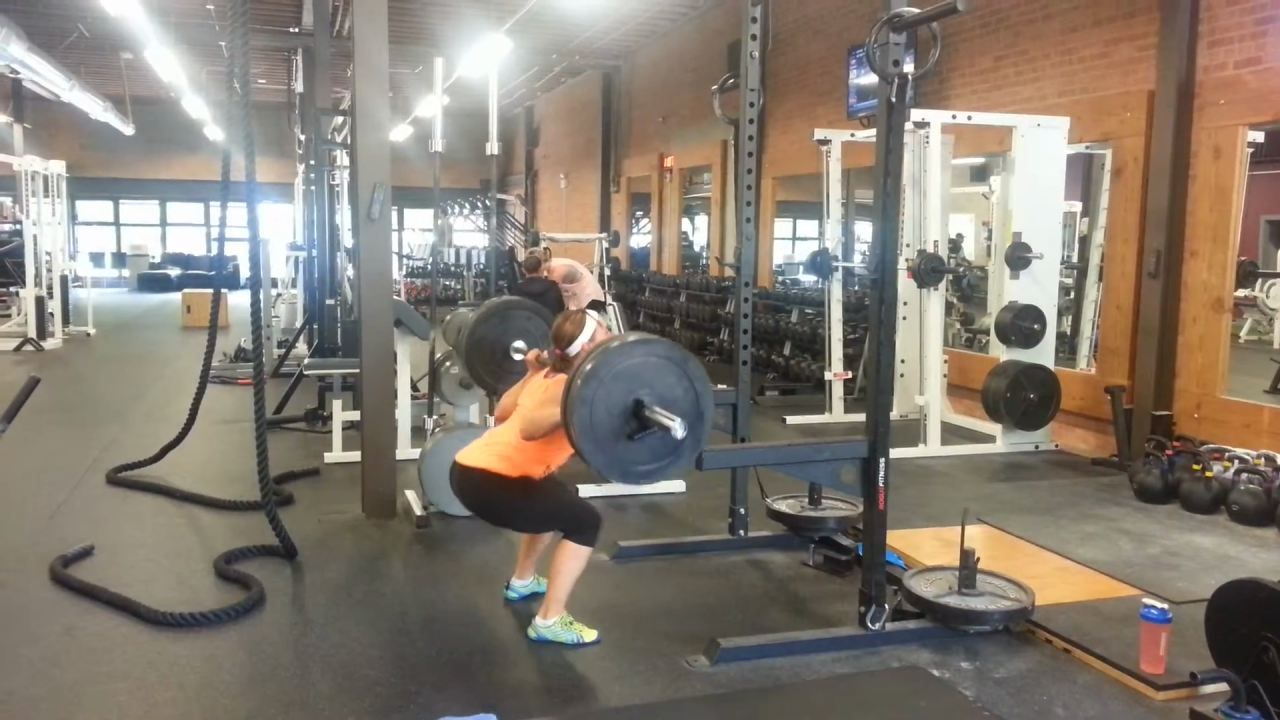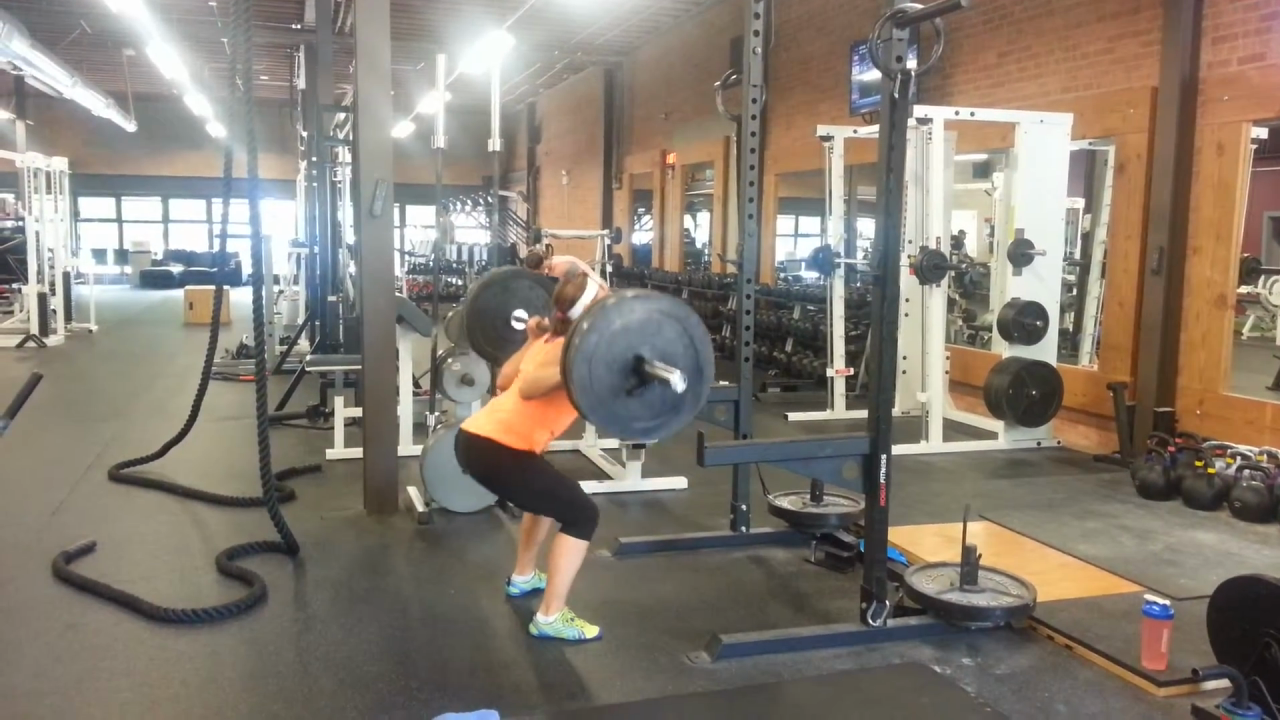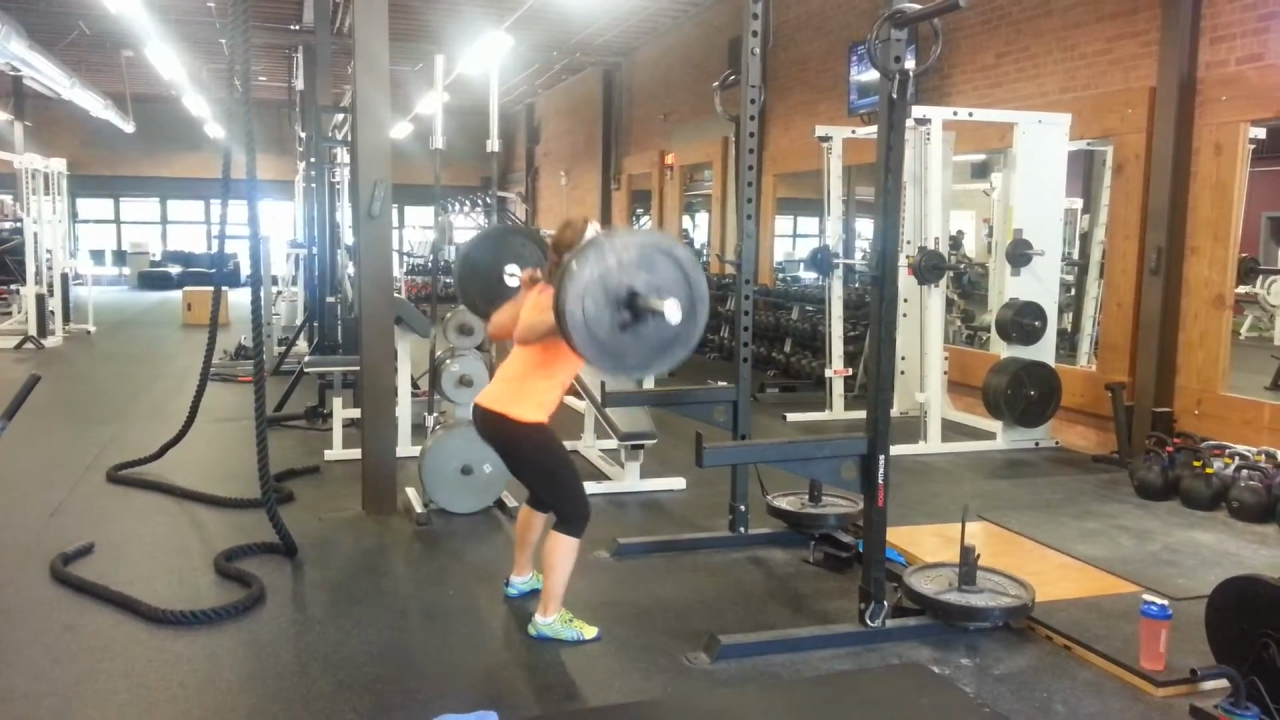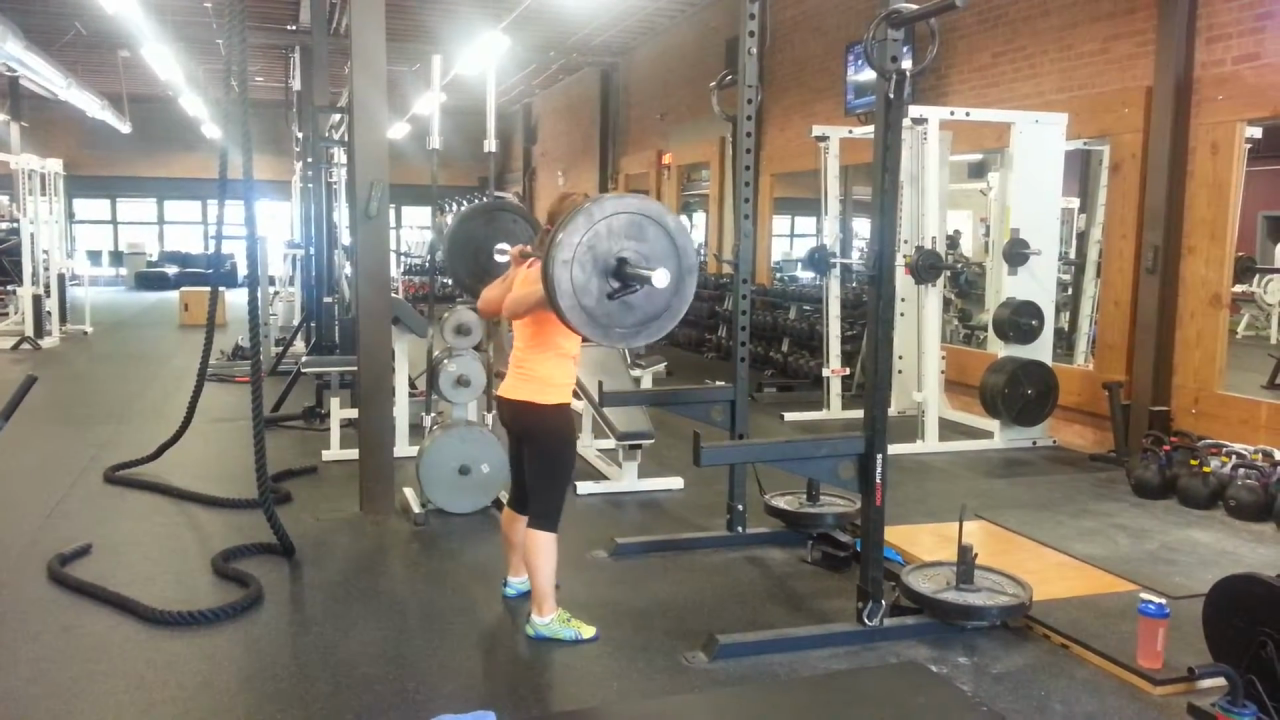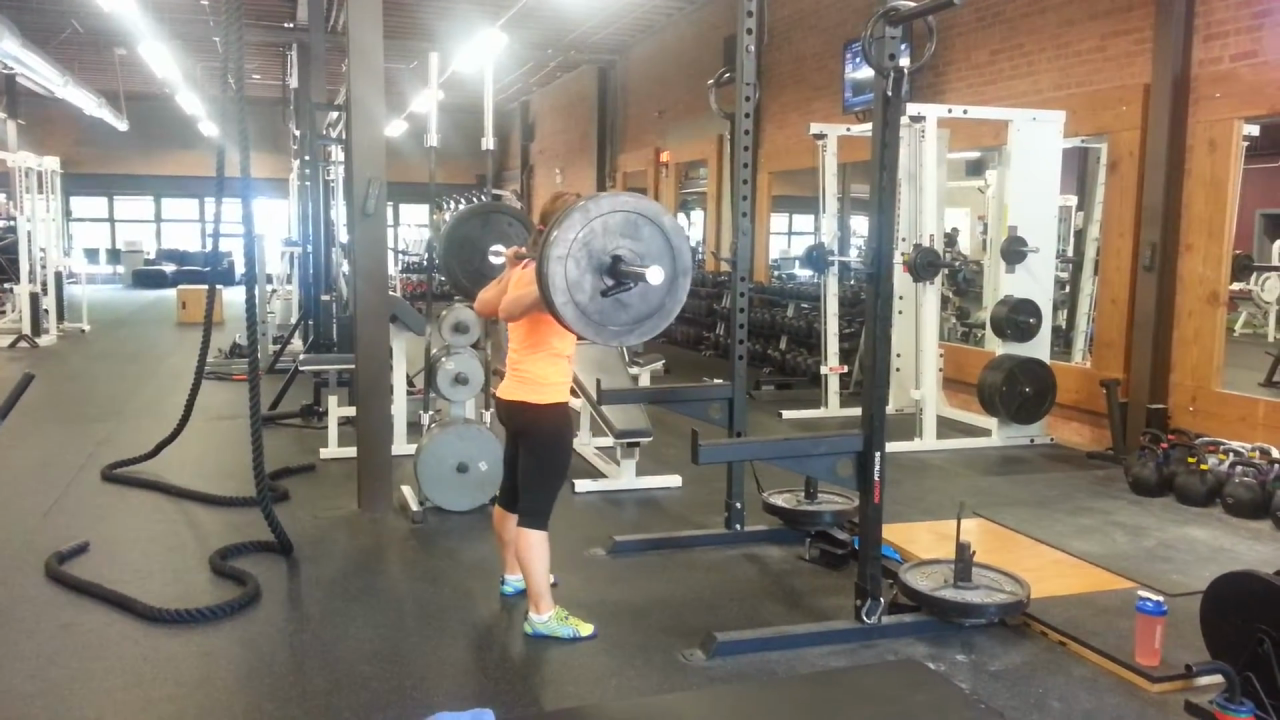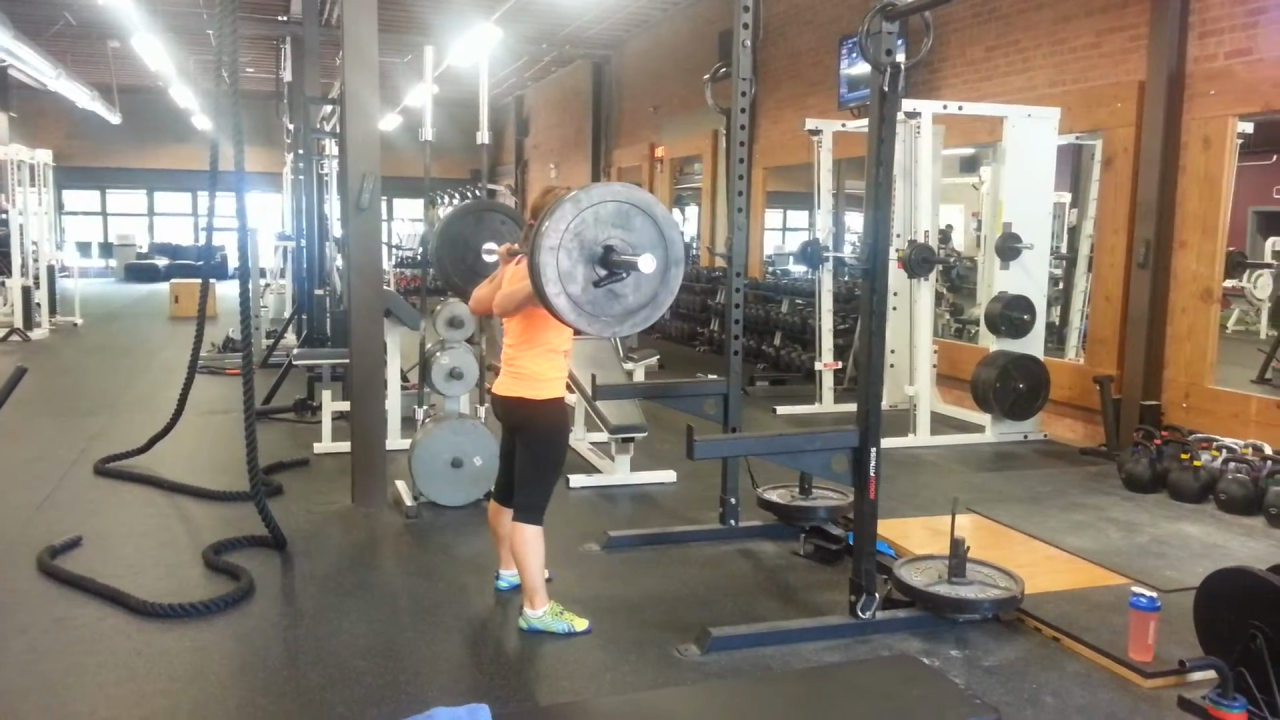
dt=0.3s
person 1, frame 1
left shoulder: (549, 375)
right elbow: (529, 429)
left hip: (471, 469)
right hip: (485, 481)
left knee: (558, 499)
right knee: (584, 521)
left ankle: (522, 581)
right ankle: (549, 622)
person 1, frame 2
left shoulder: (550, 342)
left elbow: (504, 380)
right elbow: (529, 388)
left hip: (476, 437)
right hip: (496, 448)
left knee: (551, 493)
right knee: (582, 514)
left ankle: (523, 577)
right ankle: (551, 618)
person 1, frame 3
left shoulder: (545, 291)
left elbow: (496, 328)
right elbow: (525, 334)
left wrist: (526, 290)
left hip: (494, 408)
right hip: (515, 418)
left knee: (547, 491)
right knee: (574, 510)
left ankle: (521, 577)
right ankle: (549, 618)
person 1, frame 4
left shoulder: (533, 267)
left elbow: (487, 304)
right elbow: (513, 307)
left wrist: (514, 266)
left hip: (516, 399)
right hip: (544, 405)
left knee: (523, 497)
right knee: (545, 511)
left ankle: (517, 578)
right ankle: (546, 617)
person 1, frame 5
left shoulder: (528, 268)
left elbow: (483, 305)
right elbow: (510, 310)
left wrist: (509, 268)
left hip: (515, 398)
right hip: (542, 405)
left knee: (513, 496)
right knee: (535, 510)
left ankle: (513, 574)
right ankle: (543, 615)
person 1, frame 6
left shoulder: (522, 266)
left elbow: (478, 304)
right elbow: (504, 305)
left wrist: (503, 264)
left hip: (512, 393)
right hip: (538, 401)
left knee: (509, 489)
right knee: (530, 504)
left ankle: (509, 570)
right ankle: (538, 610)
